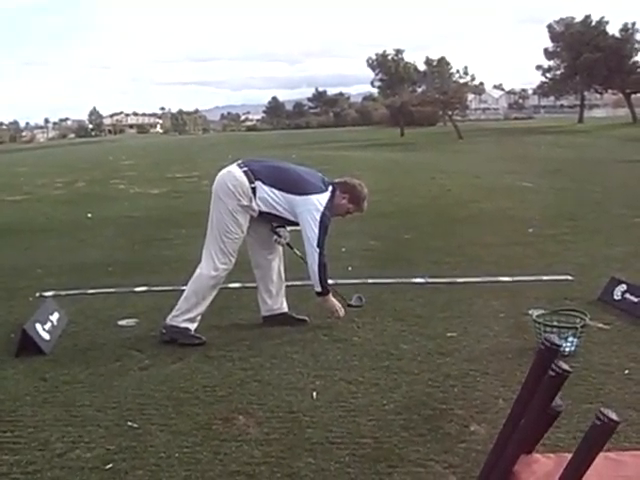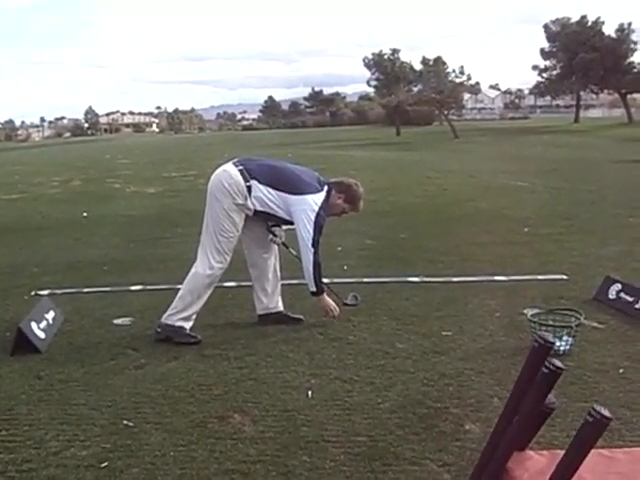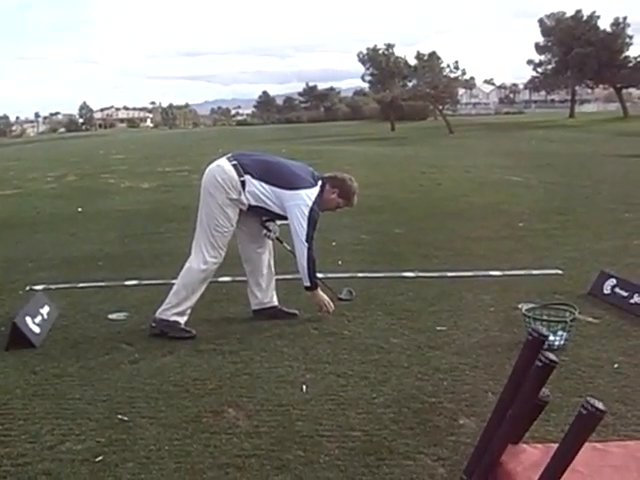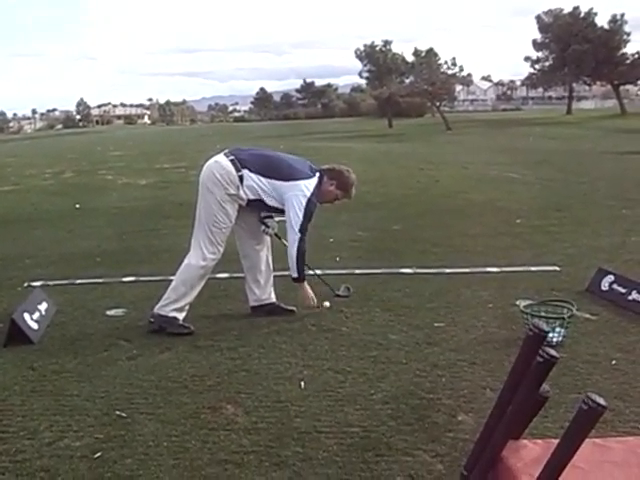
dt=0.4s
person 1, frame 1
left shoulder: (322, 186)
right shoulder: (318, 205)
right elbow: (315, 252)
left wrist: (279, 226)
right wrist: (325, 295)
left hip: (240, 181)
right hip: (236, 187)
left knee: (268, 249)
right knee: (219, 262)
left ankle: (274, 310)
right ankle: (177, 325)
person 1, frame 2
left shoulder: (318, 185)
right shoulder: (313, 204)
right elbow: (310, 251)
left wrist: (274, 225)
right wrist: (320, 295)
left hip: (235, 179)
right hip: (232, 186)
left knee: (264, 248)
right knee: (214, 261)
left ankle: (270, 309)
right ankle: (172, 323)
person 1, frame 3
left shoulder: (311, 179)
right shoulder: (306, 200)
right elbow: (304, 247)
left wrist: (267, 219)
right wrist: (314, 290)
left hip: (229, 174)
right hip: (226, 181)
left knee: (258, 242)
right knee: (208, 256)
left ankle: (264, 304)
right ankle: (166, 318)
person 1, frame 4
left shoulder: (307, 173)
right shoulder: (305, 190)
right elbow: (295, 237)
left wrist: (265, 215)
right wrist: (301, 283)
left hip: (226, 170)
right hip: (224, 177)
left knee: (256, 239)
right knee: (207, 252)
left ankle: (262, 301)
right ankle: (165, 314)
